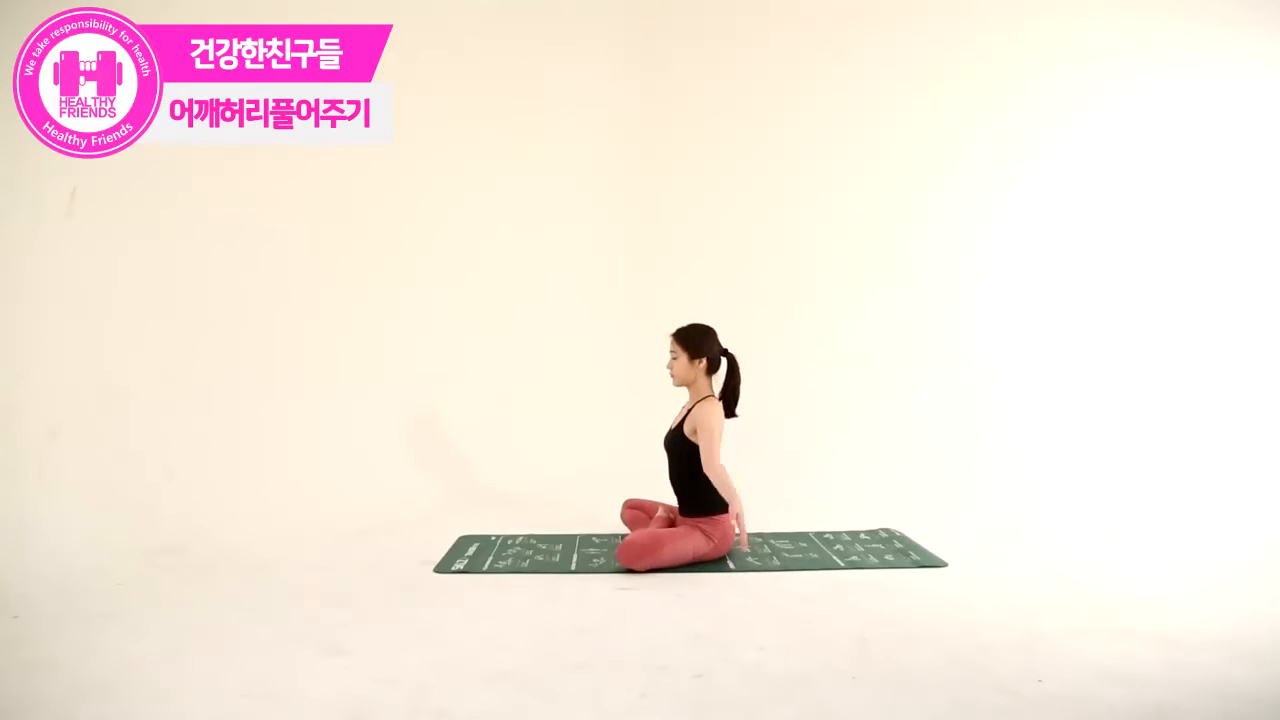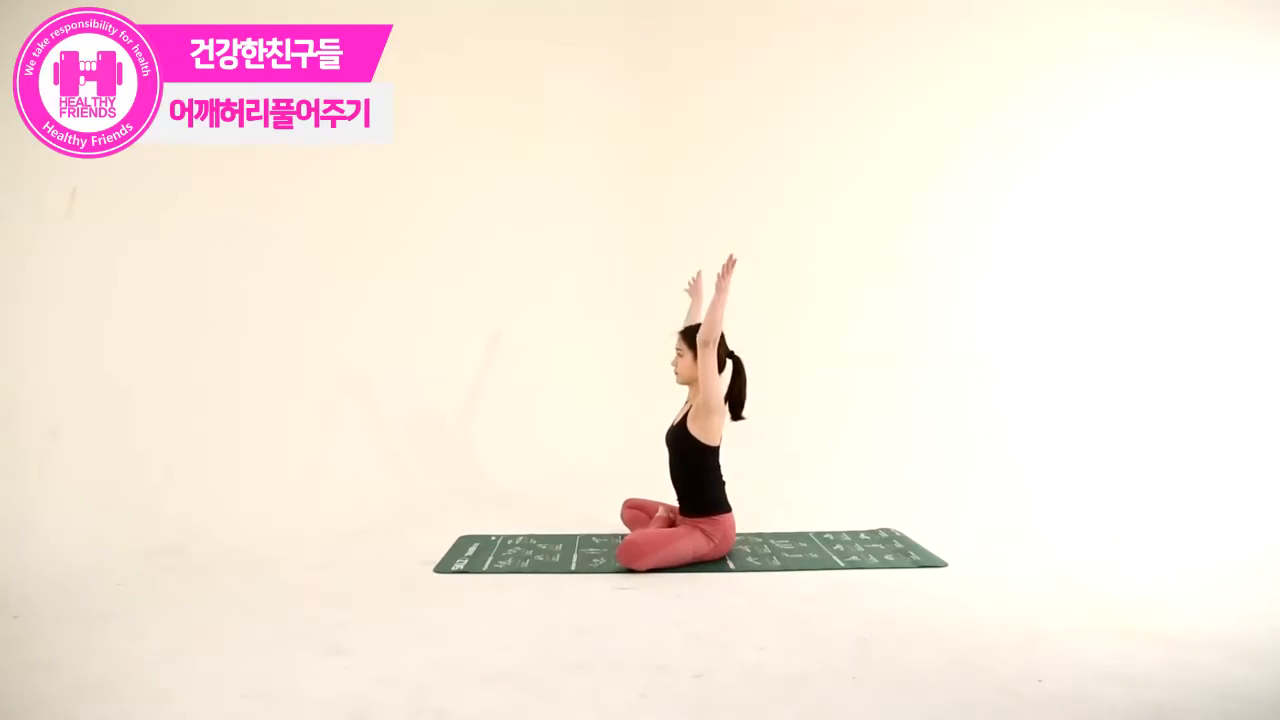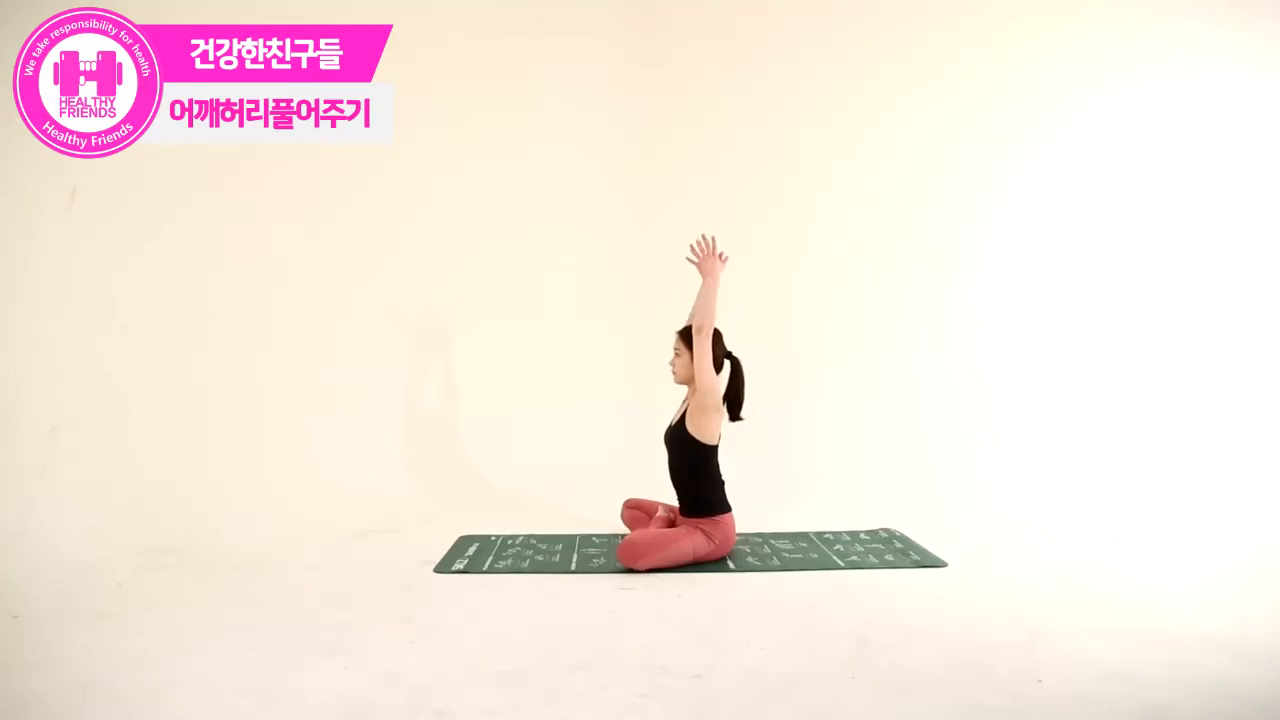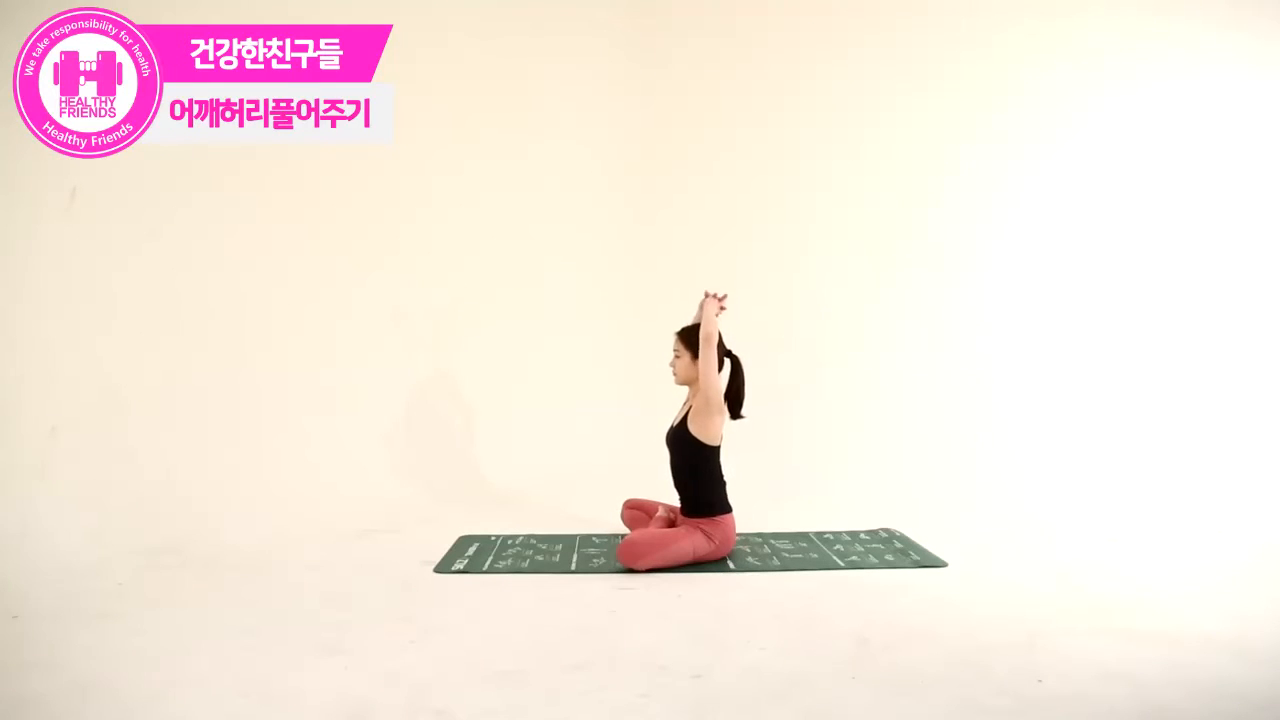
dt=0.5s
person 1, frame 1
left shoulder: (708, 410)
right shoulder: (694, 406)
left elbow: (712, 464)
left wrist: (734, 503)
left hip: (710, 527)
right hip: (690, 516)
left knee: (629, 553)
right knee: (630, 507)
person 1, frame 2
left shoulder: (710, 407)
right shoulder: (695, 401)
left elbow: (706, 342)
right elbow: (698, 341)
left wrist: (721, 292)
right wrist: (695, 301)
left hip: (711, 529)
right hip: (691, 517)
left knee: (629, 553)
right knee: (630, 508)
person 1, frame 3
left shoulder: (708, 402)
right shoulder: (694, 398)
left elbow: (703, 332)
right elbow: (696, 331)
left wrist: (713, 278)
right wrist: (706, 280)
left hip: (712, 529)
right hip: (693, 517)
left knee: (630, 553)
right knee: (631, 508)
person 1, frame 4
left shoulder: (711, 404)
right shoulder: (694, 398)
left elbow: (707, 339)
right elbow: (695, 337)
left wrist: (710, 307)
right wrist: (706, 308)
left hip: (712, 529)
right hip: (692, 517)
left knee: (629, 552)
right knee: (631, 508)
